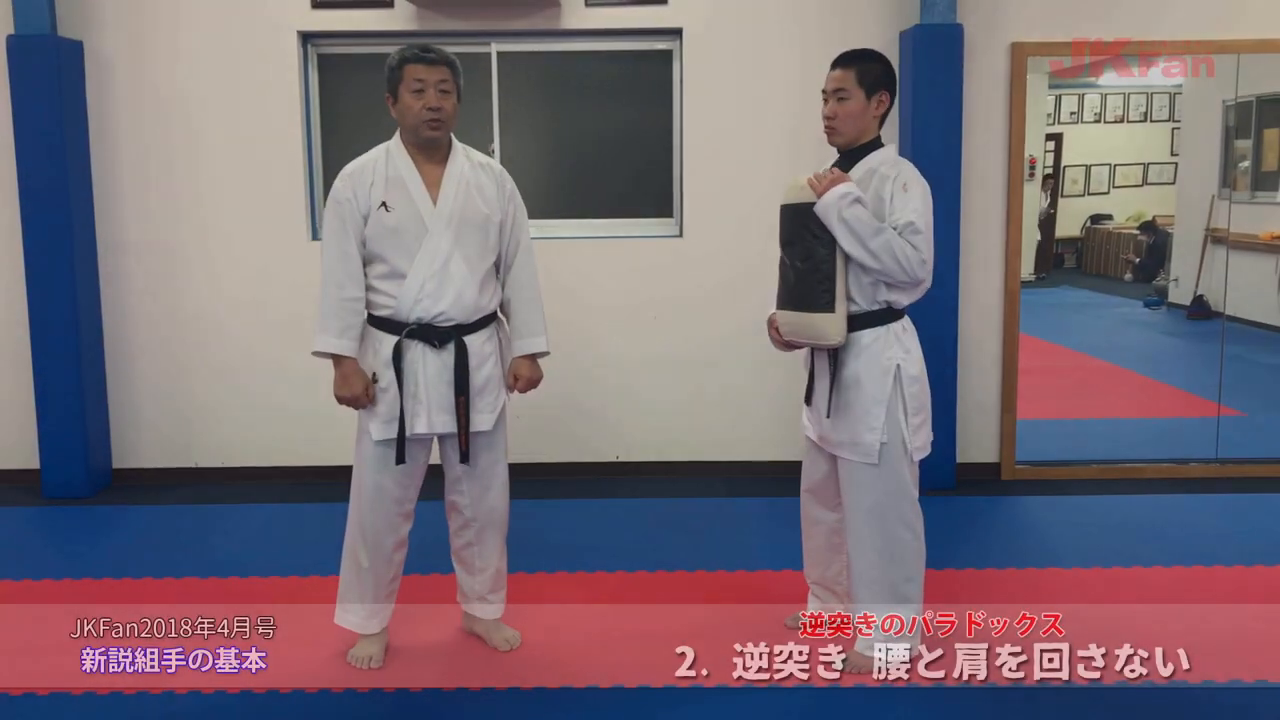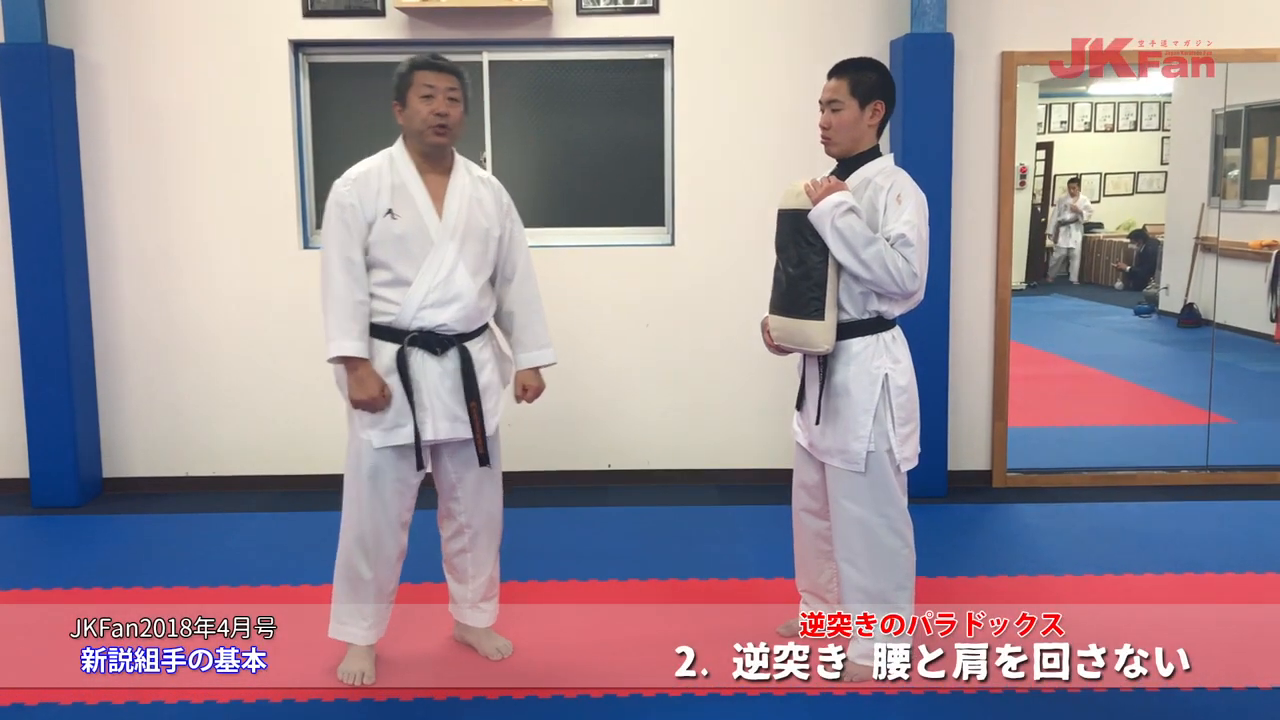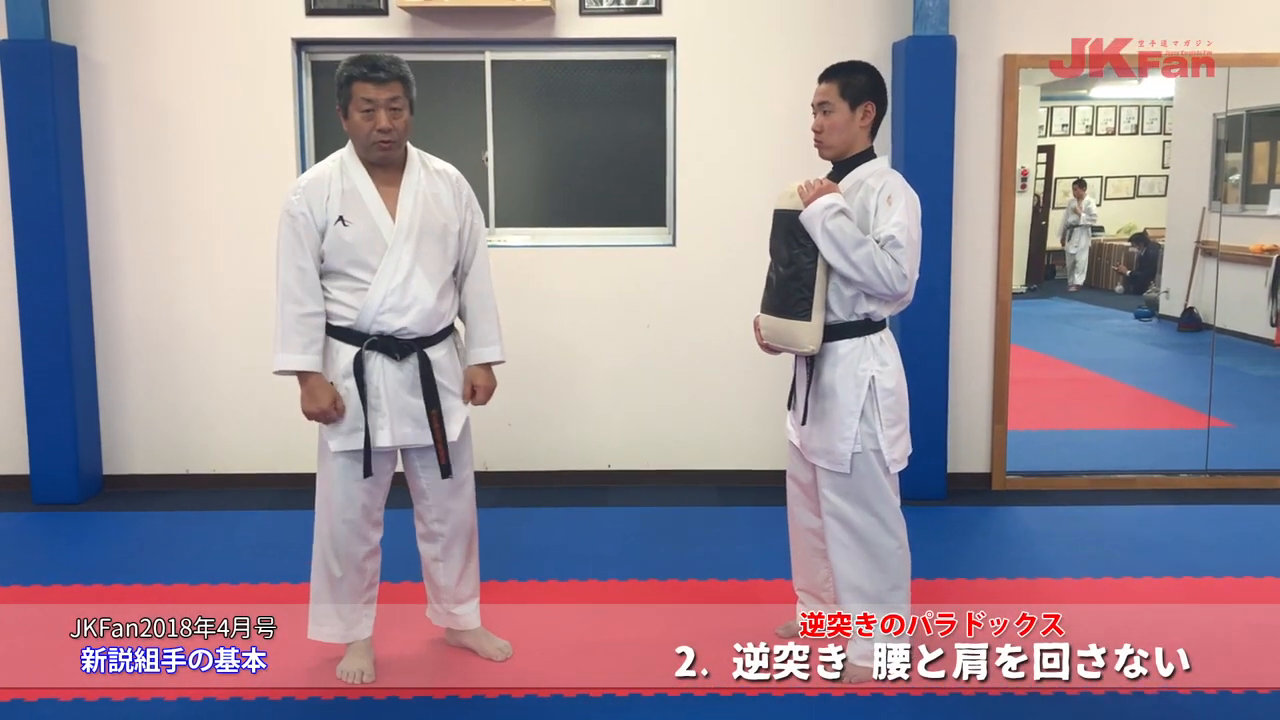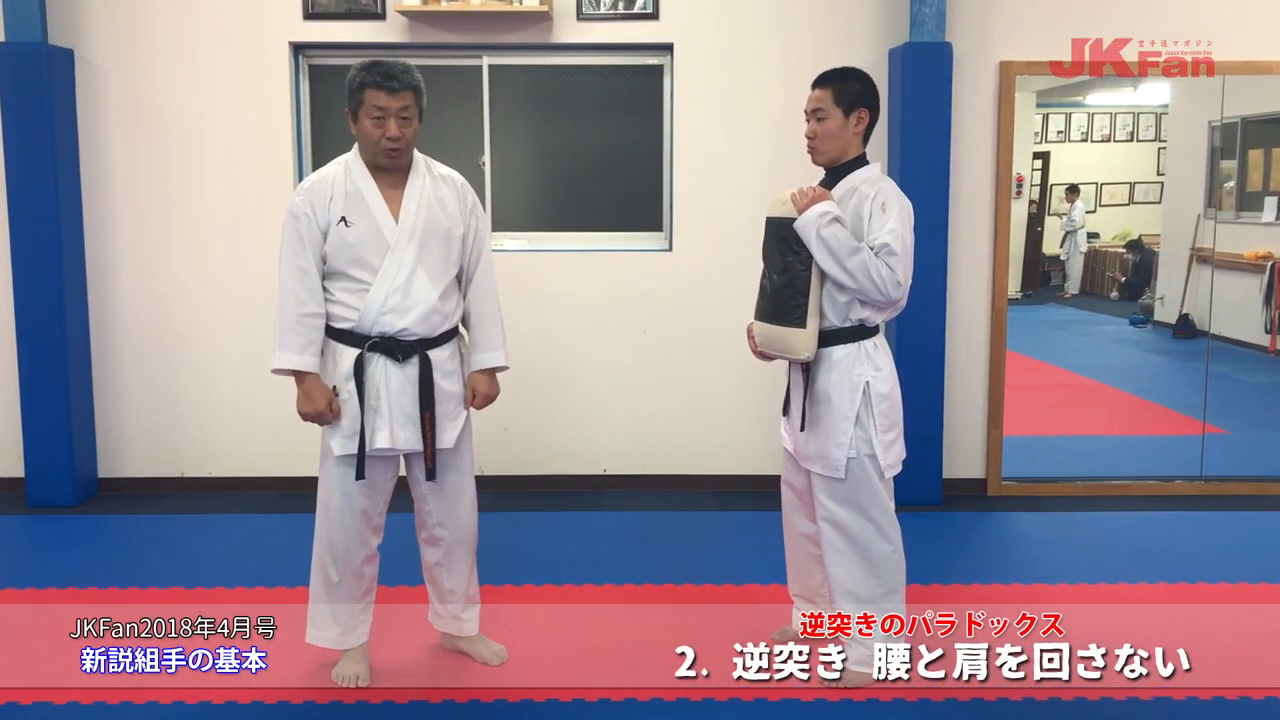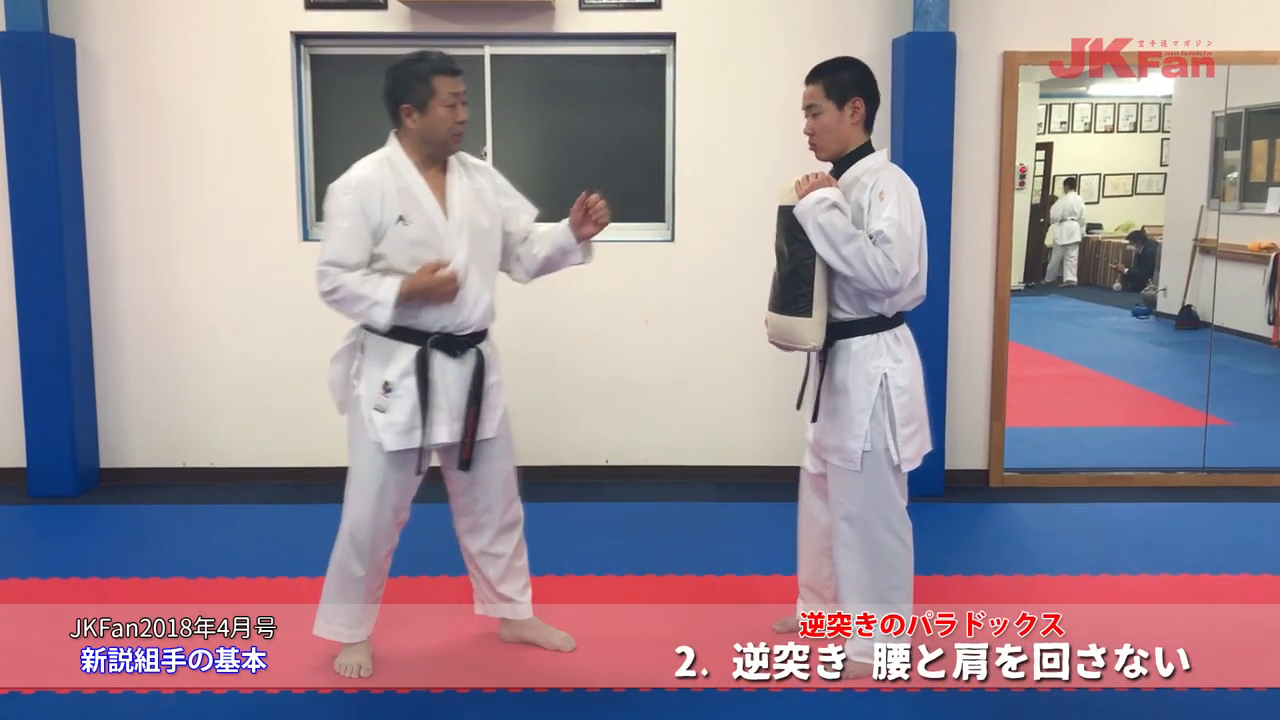
dt=1s
person 1, frame 1
left shoulder: (491, 178)
right shoulder: (359, 181)
left elbow: (518, 270)
right elbow: (342, 278)
left wrist: (527, 349)
right wrist: (344, 360)
left hip: (475, 358)
right hip: (396, 361)
left knee: (481, 494)
right knee: (382, 498)
left ankle: (482, 607)
right ankle: (370, 620)
person 1, frame 2
left shoulder: (487, 191)
right shoulder: (360, 185)
left elbow: (514, 281)
right elbow: (343, 282)
left wrist: (529, 360)
right wrist: (356, 366)
left hip: (469, 368)
right hip: (393, 368)
left knee: (475, 503)
right knee: (377, 510)
left ankle: (473, 617)
right ankle: (361, 634)
person 1, frame 3
left shoulder: (447, 183)
right shoulder: (313, 192)
left elbow: (473, 277)
right elbow: (299, 292)
left wrist: (482, 358)
right wrist: (310, 377)
left hip: (434, 370)
right hip: (356, 373)
left knee: (449, 505)
right knee: (349, 513)
left ankle: (459, 618)
right ankle: (354, 634)
person 1, frame 4
left shoulder: (452, 189)
right shoulder: (319, 194)
left elbow: (479, 282)
right elbow: (301, 293)
left wrist: (485, 363)
right wrist: (307, 377)
left hip: (437, 373)
right hip: (358, 375)
left knee: (450, 510)
right knee: (349, 516)
left ankle: (457, 623)
right ankle: (350, 637)
person 1, frame 5
left shoulder: (481, 179)
right shoulder: (362, 187)
left elbow: (522, 255)
right elbow: (335, 282)
left wrist: (573, 234)
right wrist: (406, 289)
left hip: (470, 366)
right hip: (396, 371)
left knee: (492, 498)
right knee: (373, 509)
left ankle: (510, 612)
right ankle: (348, 630)
person 2, frame 1
left shoulder: (897, 178)
right shoulder: (834, 180)
left elbow: (911, 264)
left wrist: (841, 204)
right wrist: (787, 319)
left hip: (878, 357)
right hip: (831, 356)
left knee: (880, 501)
right knee: (824, 493)
left ankle: (890, 628)
right ankle: (833, 601)
person 2, frame 2
left shoulder: (894, 188)
right shoulder: (829, 188)
left elbow: (904, 276)
left wrist: (836, 212)
left hip: (868, 366)
right hip: (822, 364)
left knee: (870, 511)
right knee: (815, 501)
left ankle: (880, 638)
right ankle: (824, 608)
person 2, frame 3
left shoulder: (887, 189)
right shoulder: (826, 190)
left elbow: (894, 277)
left wrist: (827, 213)
left hip: (858, 368)
right hip: (815, 364)
left knee: (864, 511)
right knee: (810, 501)
left ankle: (878, 640)
right ankle: (821, 608)
person 2, frame 4
left shoulder: (879, 196)
right shoulder: (818, 196)
left elbow: (888, 282)
left wrist: (820, 221)
left hip: (853, 373)
right hip: (808, 369)
left knee: (859, 515)
right knee: (805, 504)
left ankle: (872, 646)
right ankle: (816, 614)
person 2, frame 5
left shoulder: (885, 184)
right shoulder: (837, 183)
left elbow: (884, 272)
left wrist: (819, 206)
left hip: (874, 365)
right hip: (842, 360)
left knee: (870, 508)
right knee: (822, 493)
left ankle: (877, 639)
right ankle: (822, 608)
